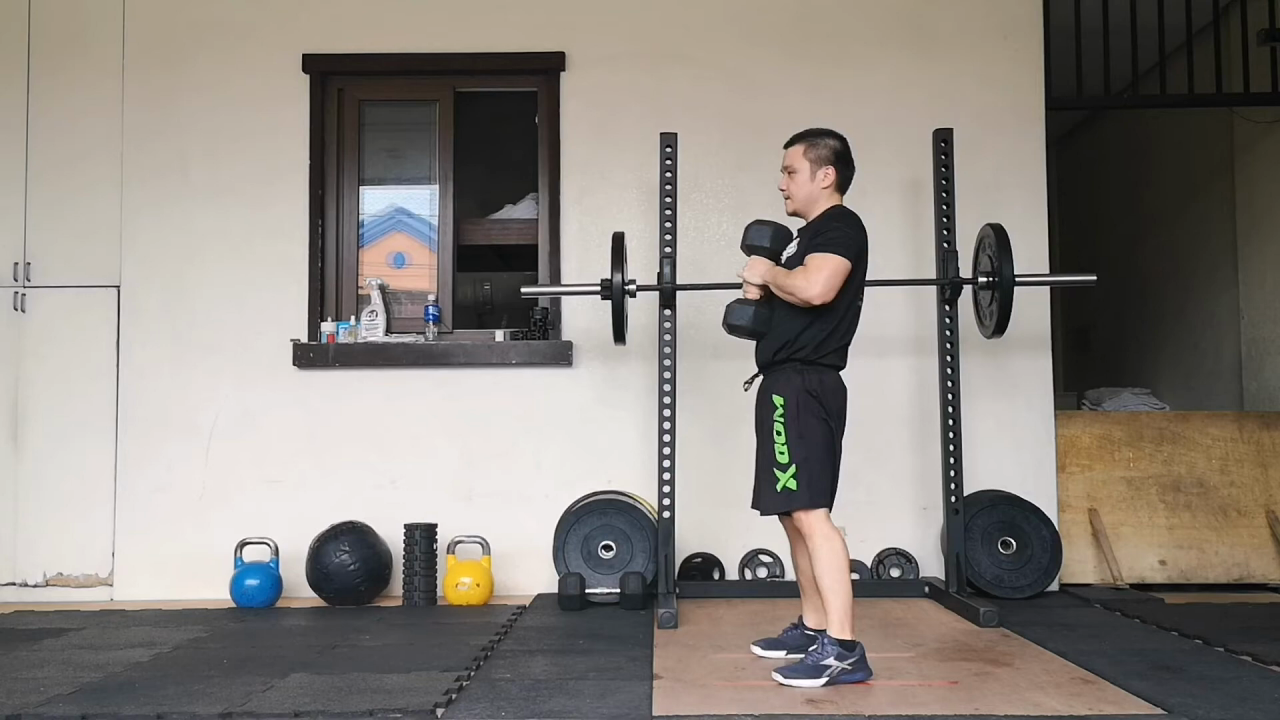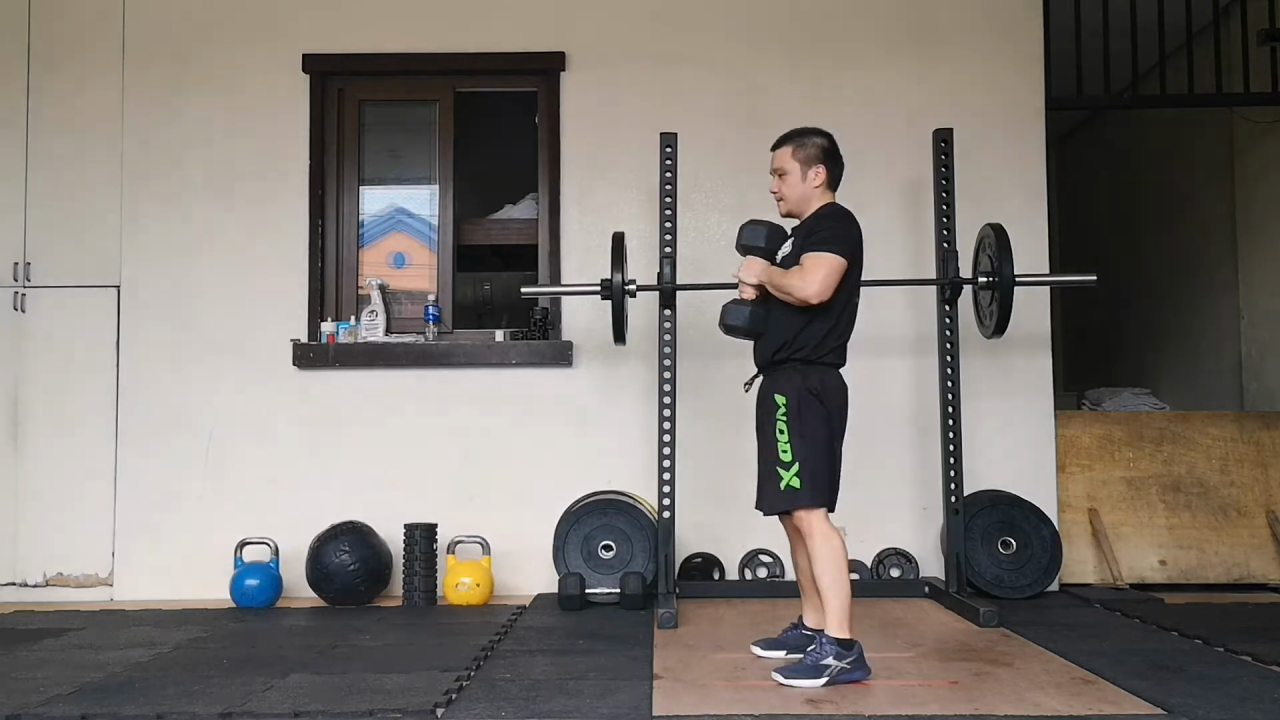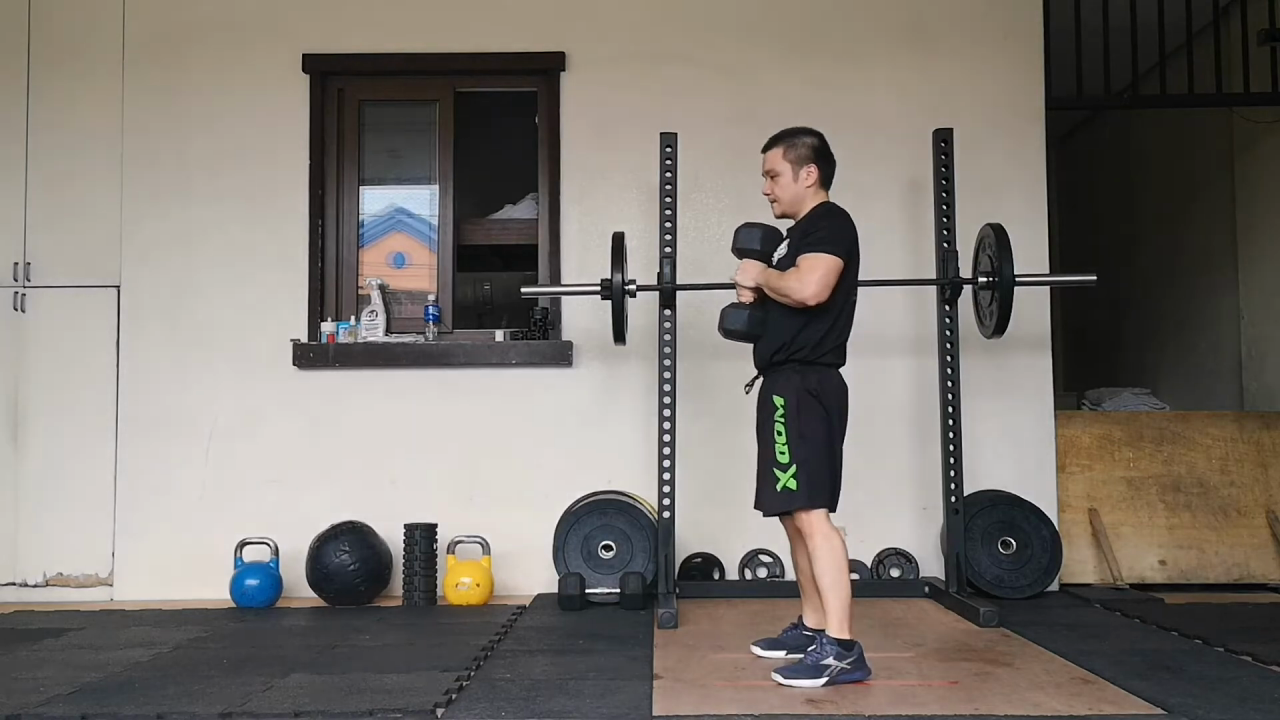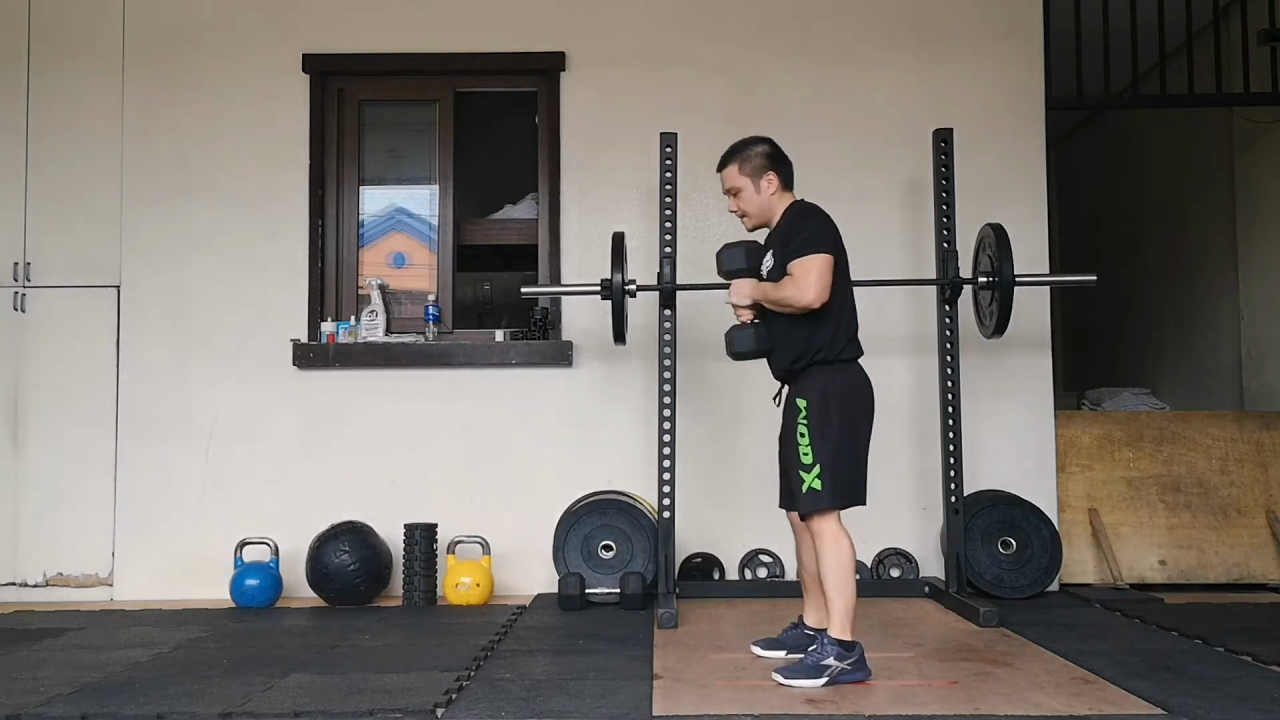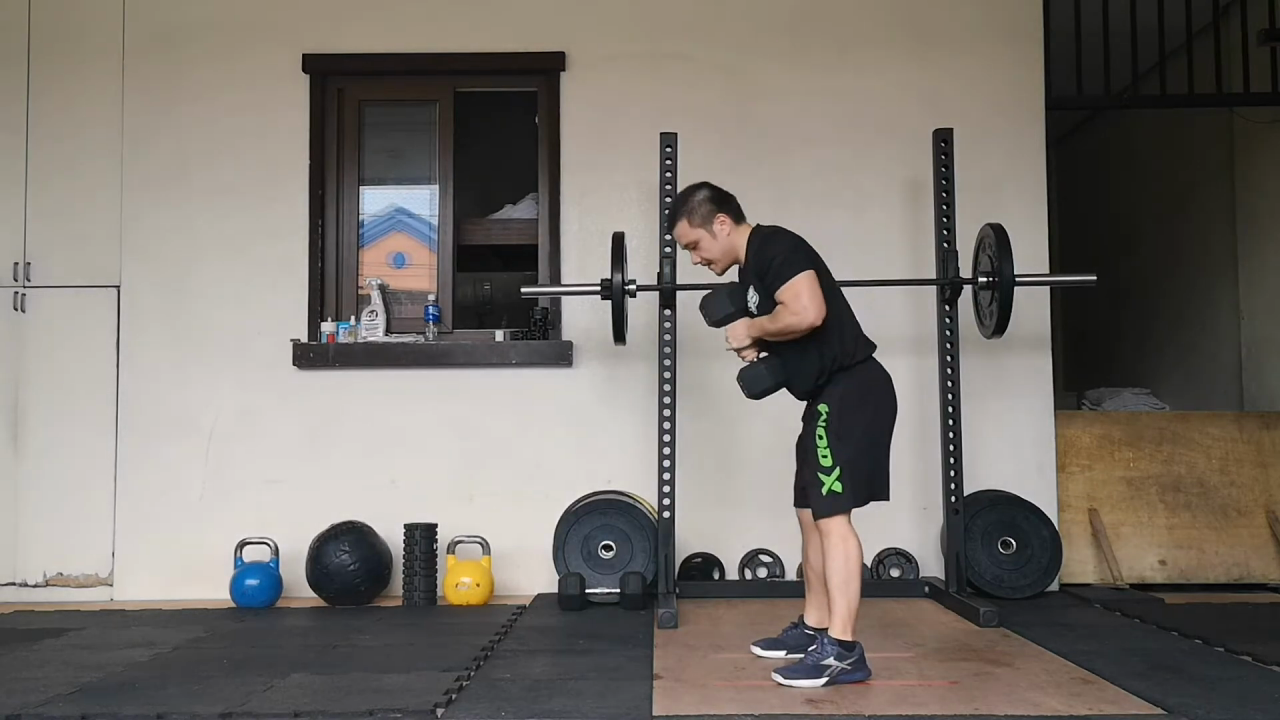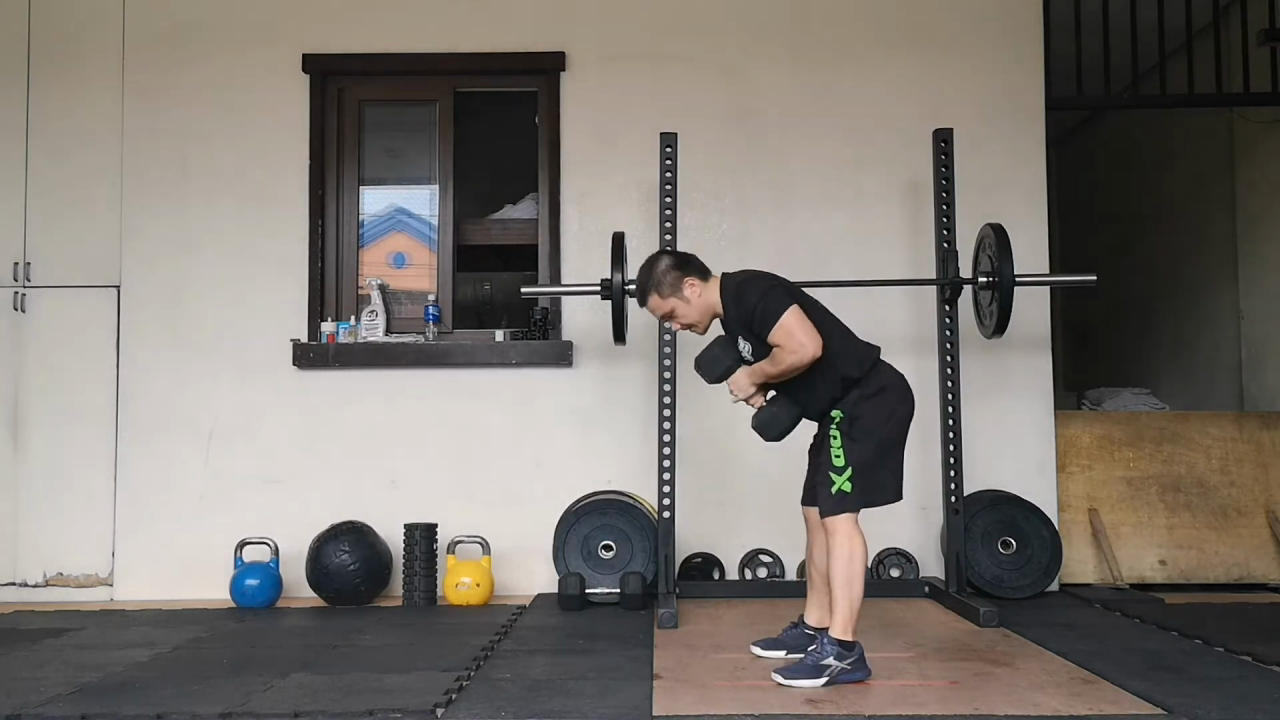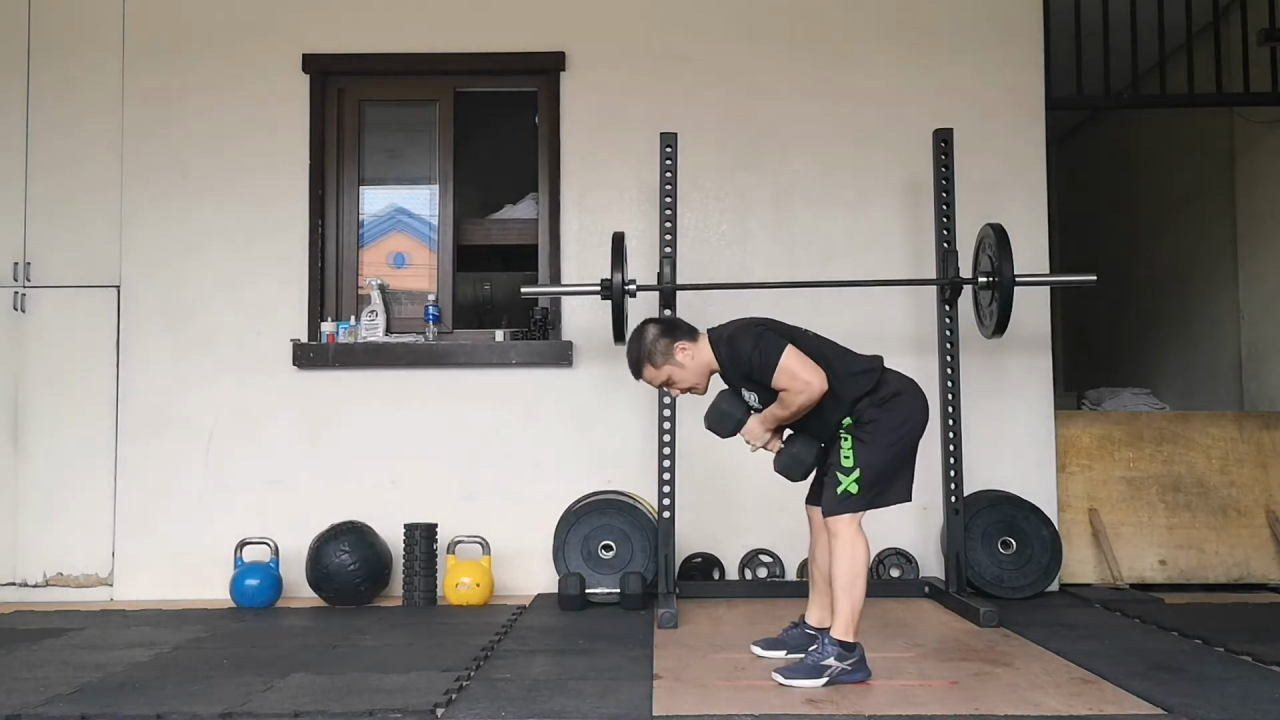
dt=0.4s
person 1, frame 1
left shoulder: (841, 226)
right shoulder: (811, 233)
left elbow: (815, 289)
left wrist: (766, 273)
right wrist: (761, 288)
left hip: (804, 386)
right hip: (784, 385)
left knee: (809, 513)
right knee: (793, 513)
left ankle: (843, 649)
right ankle: (813, 628)
person 1, frame 2
left shoulder: (834, 223)
right shoulder: (805, 232)
left elbow: (812, 288)
left wrist: (763, 272)
right wrist: (757, 287)
left hip: (805, 386)
right hip: (785, 384)
left knee: (809, 513)
right knee: (793, 514)
left ankle: (842, 648)
right ankle: (812, 628)
person 1, frame 3
left shoulder: (829, 222)
right shoulder: (801, 232)
left elbow: (809, 289)
left wrist: (758, 274)
right wrist: (755, 289)
left hip: (804, 386)
right hip: (786, 386)
left knee: (809, 514)
right knee: (793, 514)
left ankle: (842, 649)
right ankle: (812, 628)
person 1, frame 4
left shoulder: (805, 221)
right shoulder: (780, 237)
left elbow: (810, 293)
left wrist: (754, 291)
right wrist: (753, 307)
left hip: (828, 386)
right hip: (809, 390)
left knee: (822, 514)
right knee: (802, 513)
left ankle: (843, 650)
right ankle: (813, 628)
person 1, frame 5
left shoulder: (773, 246)
right shoulder: (751, 268)
left elbow: (808, 313)
left wrist: (751, 329)
right wrist: (752, 343)
left hip: (852, 393)
right hip: (830, 398)
left knee: (832, 516)
right knee: (812, 514)
left ankle: (843, 650)
right ankle: (814, 629)
person 1, frame 6
left shoulder: (749, 292)
right shoulder: (733, 310)
left elbow: (805, 347)
left wrist: (753, 376)
right wrist: (757, 387)
left hip: (871, 400)
right hip: (849, 406)
left knee: (839, 514)
right knee: (817, 512)
left ankle: (843, 651)
right ankle: (813, 629)
person 1, frame 7
left shoulder: (739, 343)
right shoulder: (729, 356)
left elbow: (811, 384)
left wrist: (765, 424)
right wrist: (771, 429)
left hip: (889, 407)
right hip: (865, 415)
left knee: (842, 515)
right knee: (821, 512)
left ankle: (844, 652)
right ankle: (815, 628)
